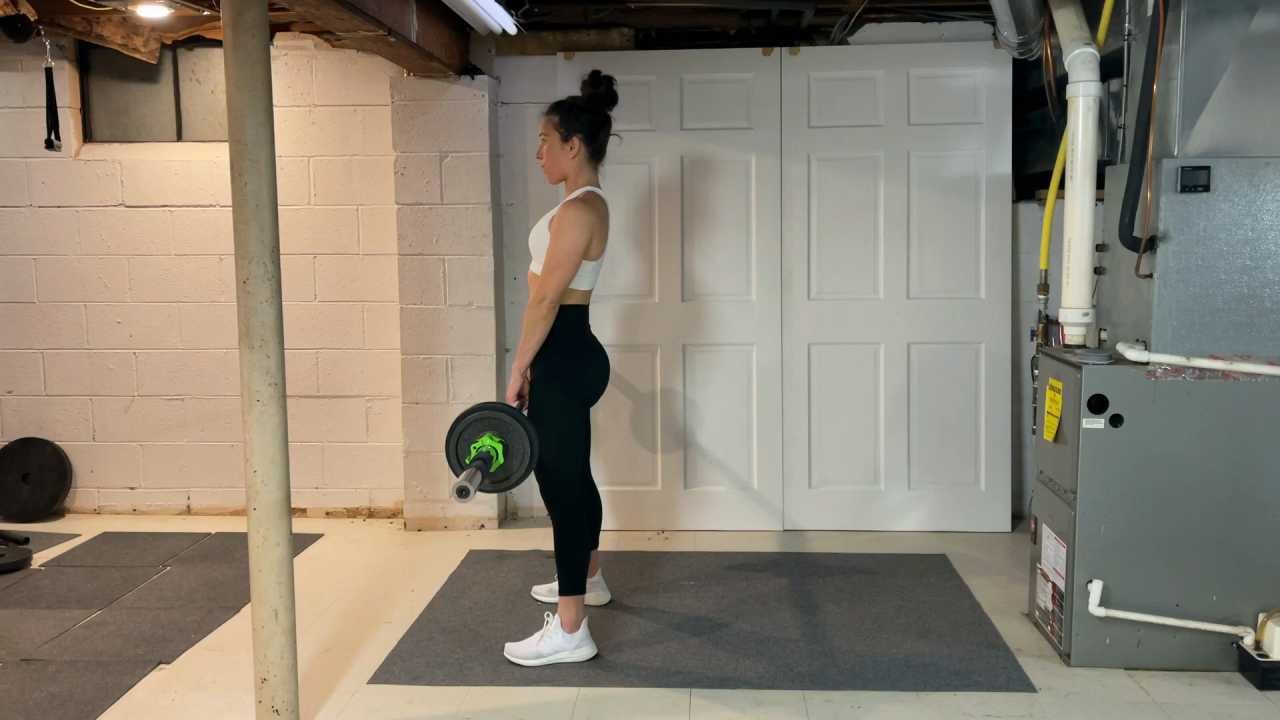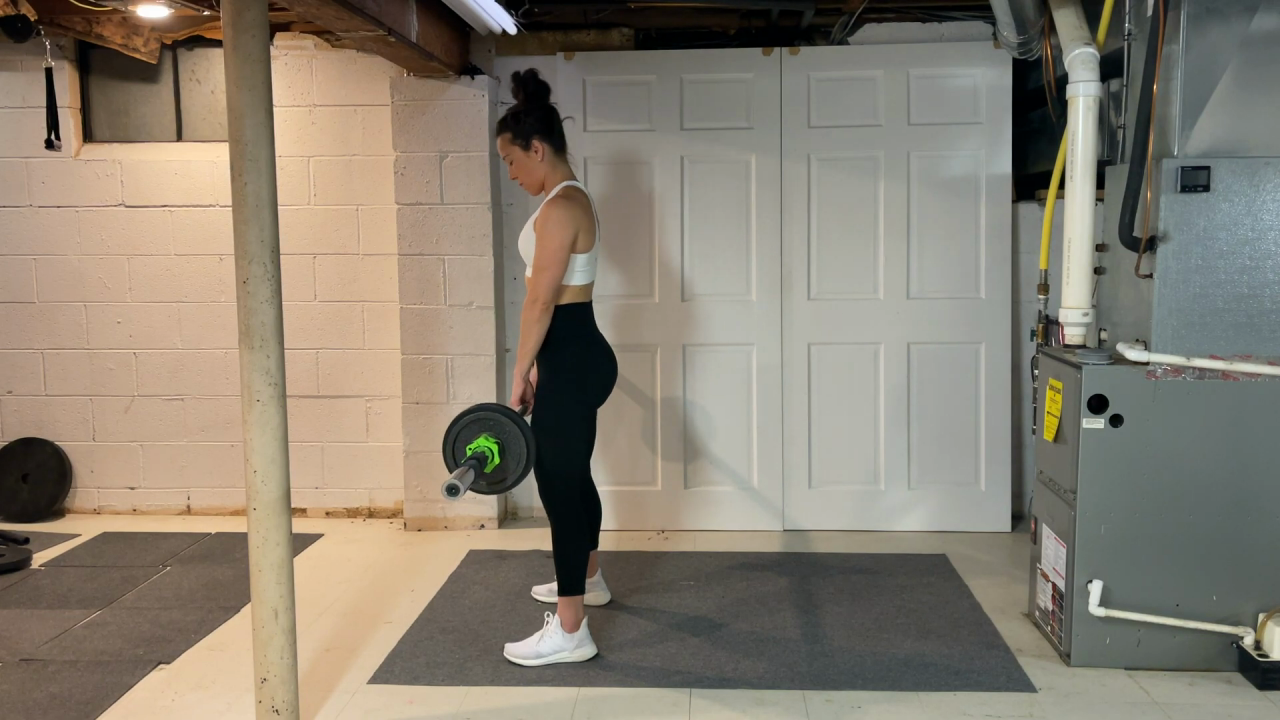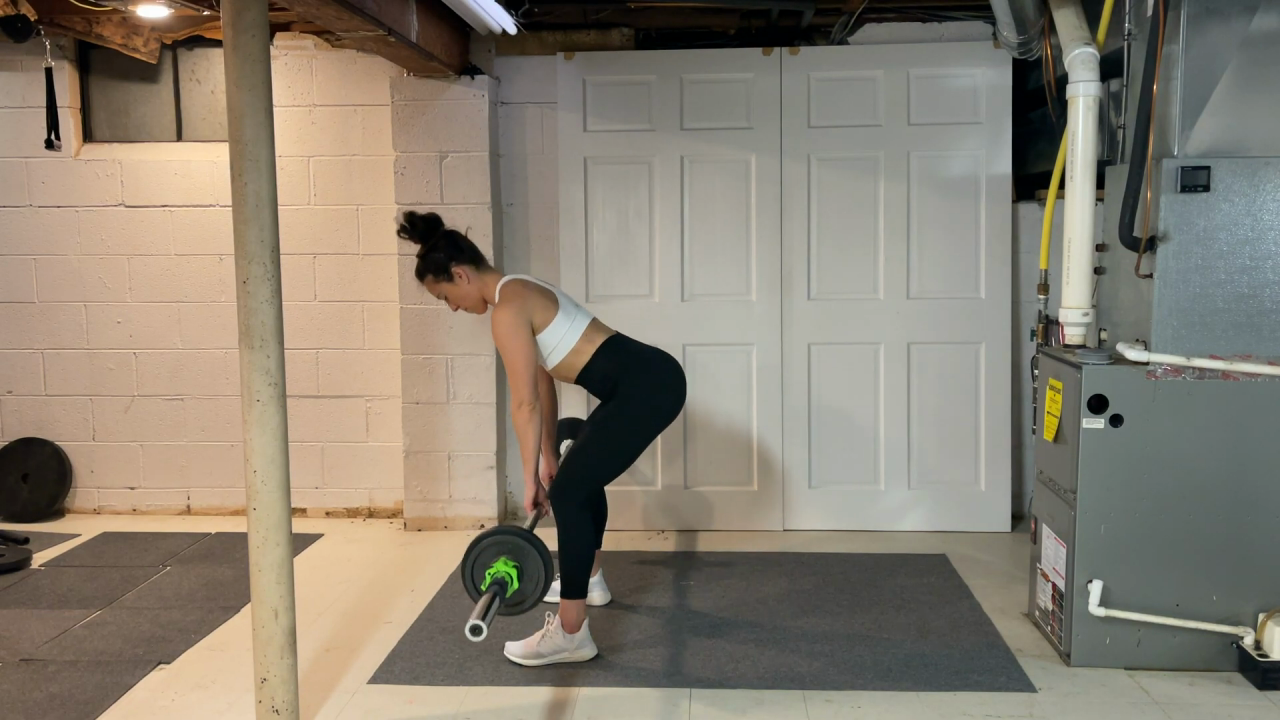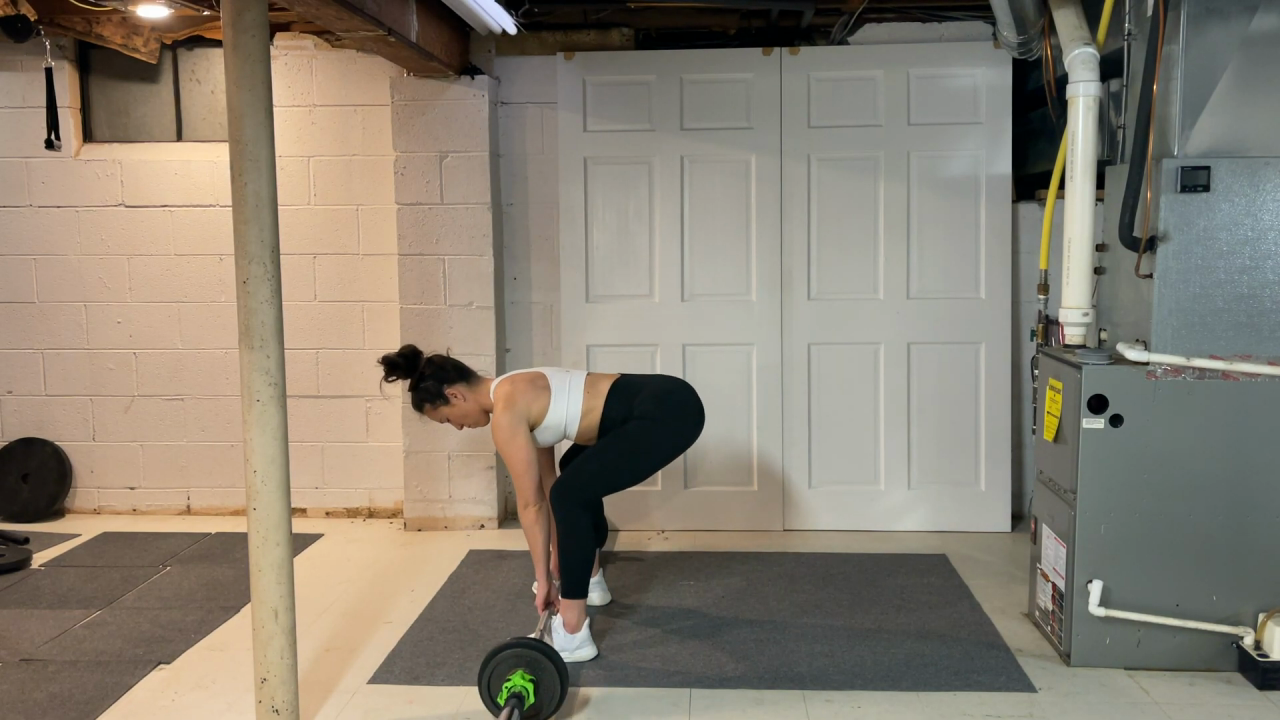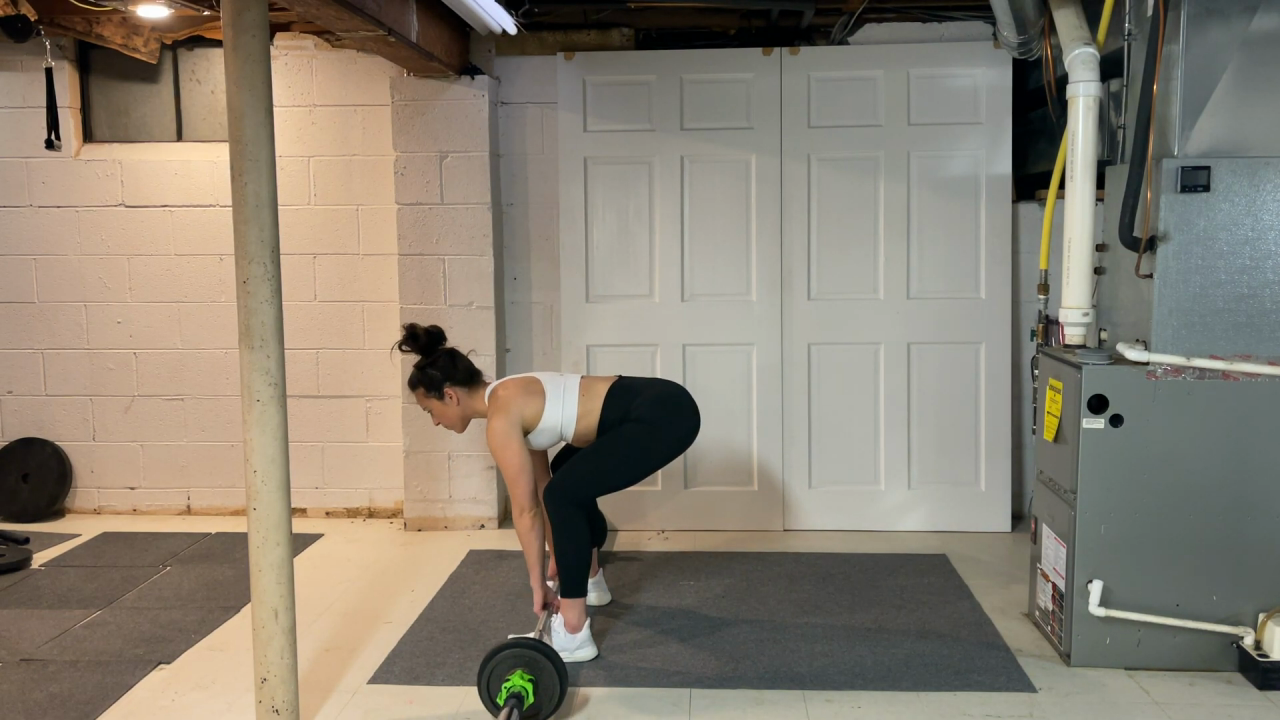
dt=1s
person 1, frame 1
left shoulder: (577, 209)
right shoulder: (584, 204)
left elbow: (546, 299)
left wrist: (518, 372)
right wrist: (534, 365)
left hip: (563, 361)
right hip: (570, 355)
left knee: (560, 486)
right knee: (572, 477)
left ankle: (570, 633)
right ankle: (588, 579)
person 1, frame 2
left shoulder: (560, 207)
right shoulder: (568, 200)
left elbow: (539, 301)
left wrist: (519, 376)
right wrist: (537, 366)
left hip: (572, 362)
right hip: (578, 356)
left knee: (558, 484)
right knee: (572, 475)
left ankle: (570, 633)
right ankle: (588, 578)
person 1, frame 3
left shoulder: (507, 309)
right shoulder: (520, 294)
left elbow: (525, 403)
right elbow: (542, 385)
left wrist: (530, 477)
right wrist: (549, 456)
left hip: (648, 388)
right hip: (649, 379)
left knee: (570, 490)
right knee: (583, 471)
left ankle: (571, 634)
right ankle: (589, 580)
person 1, frame 4
left shoulder: (507, 411)
right shoulder: (516, 394)
left elbow: (531, 503)
right elbow: (546, 479)
left wrist: (543, 577)
right wrist: (558, 553)
left hip: (667, 413)
right hip: (661, 401)
left knee: (571, 494)
right knee: (576, 471)
left ankle: (572, 636)
right ankle: (590, 580)
person 1, frame 5
left shoulder: (501, 417)
right shoulder: (511, 401)
left elbow: (525, 509)
right elbow: (541, 483)
left wrist: (538, 584)
right wrist: (558, 556)
left hip: (665, 415)
right hip: (653, 405)
left knee: (564, 494)
right knee: (568, 474)
left ankle: (573, 636)
right ankle: (590, 580)
